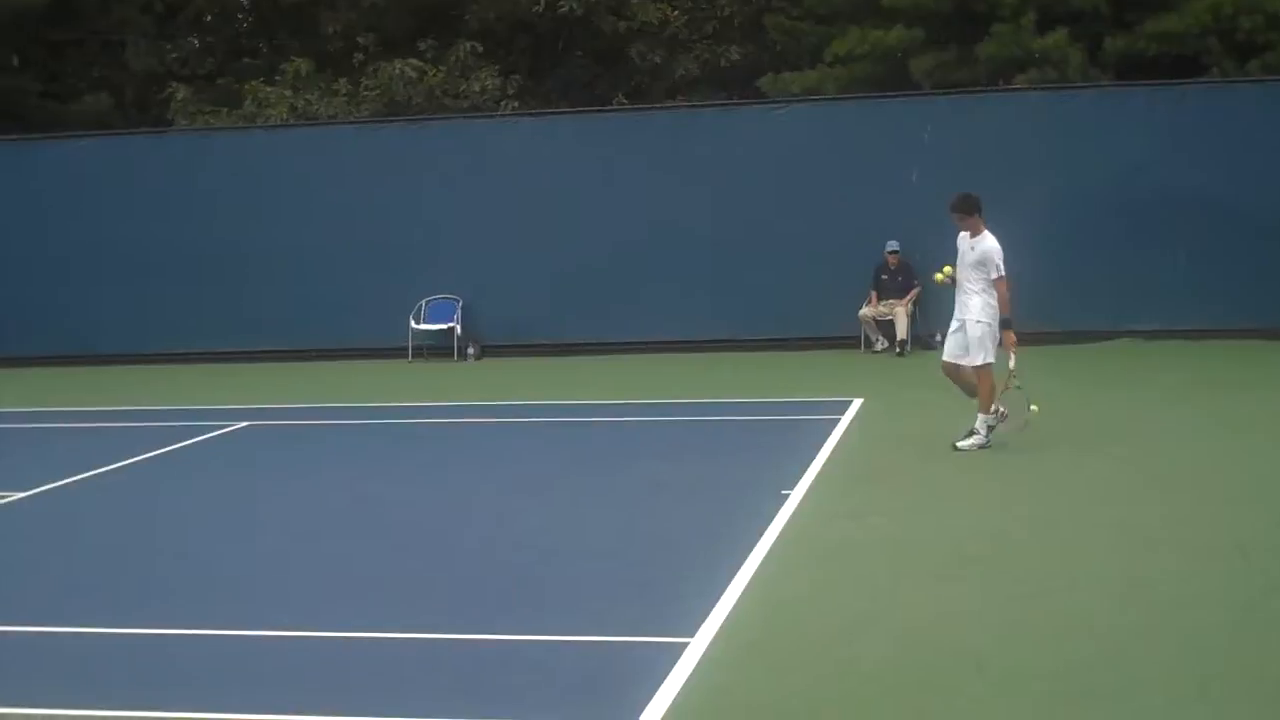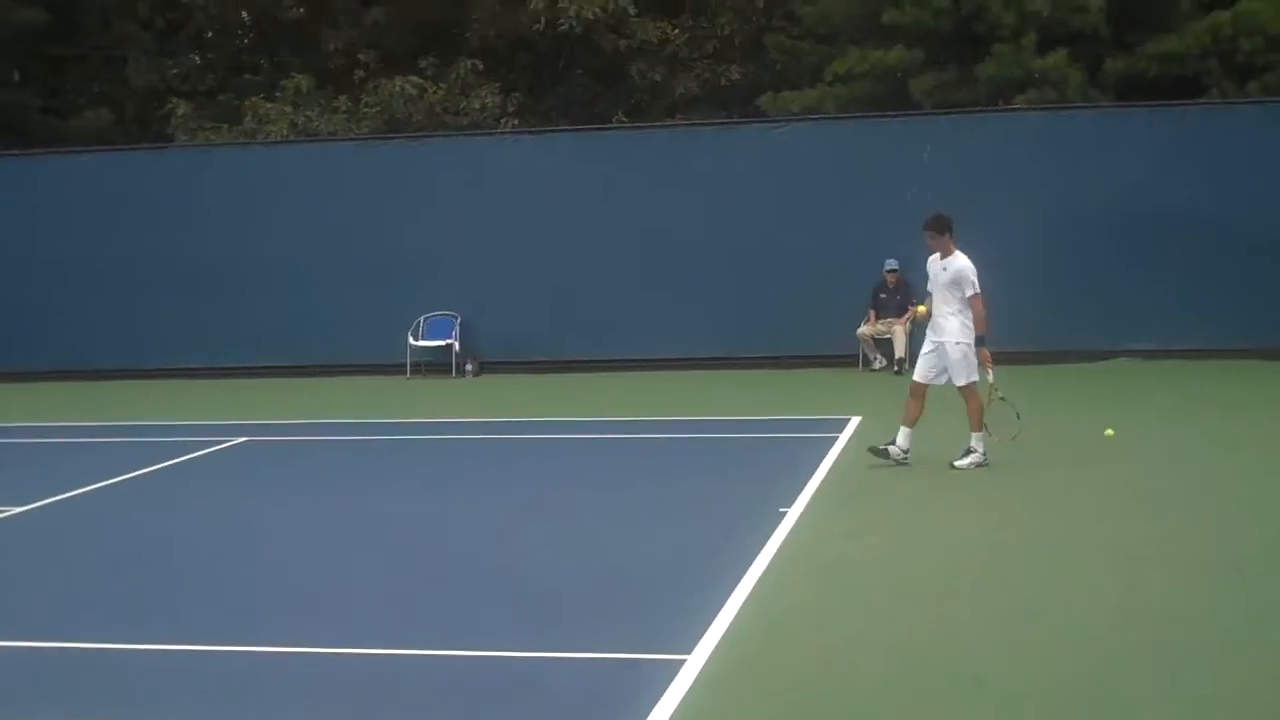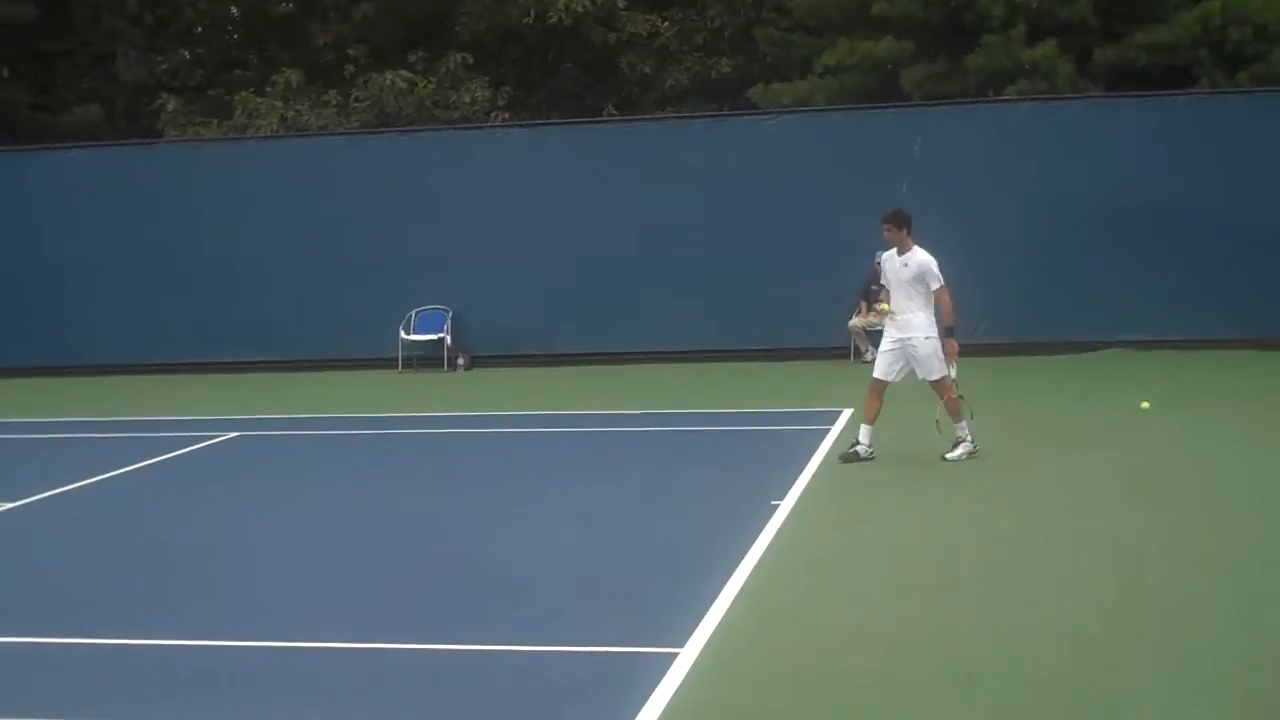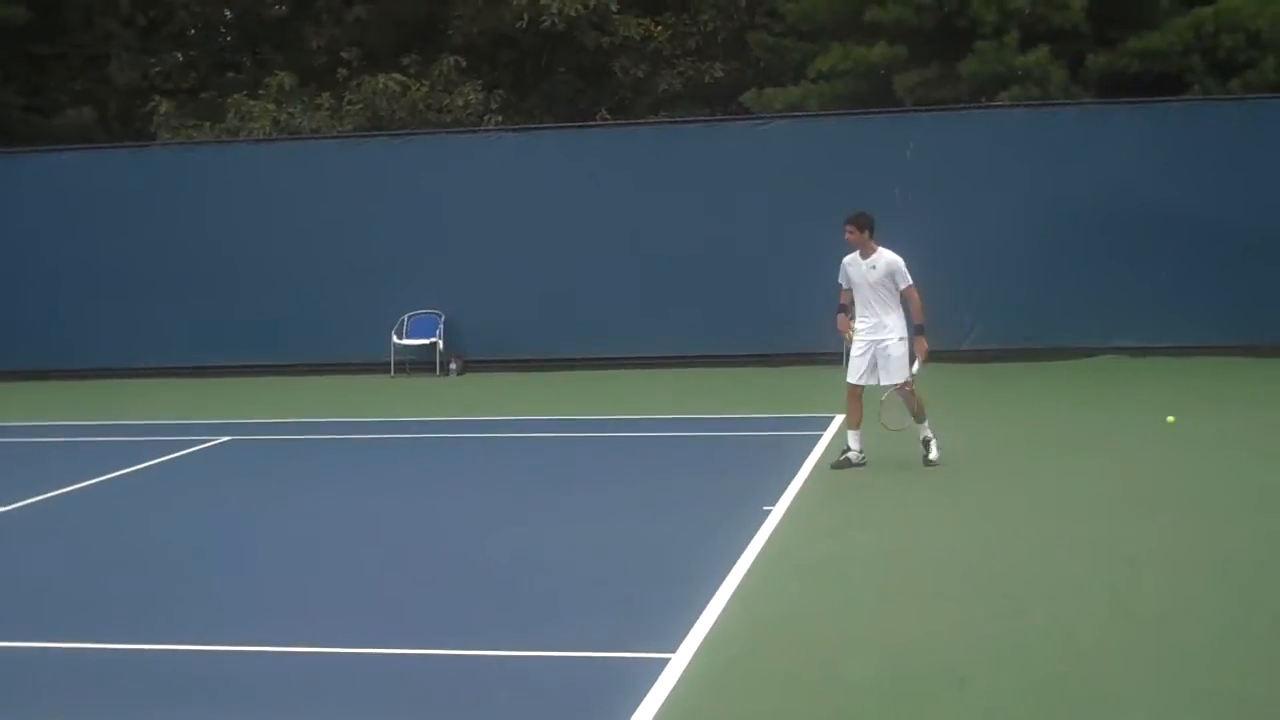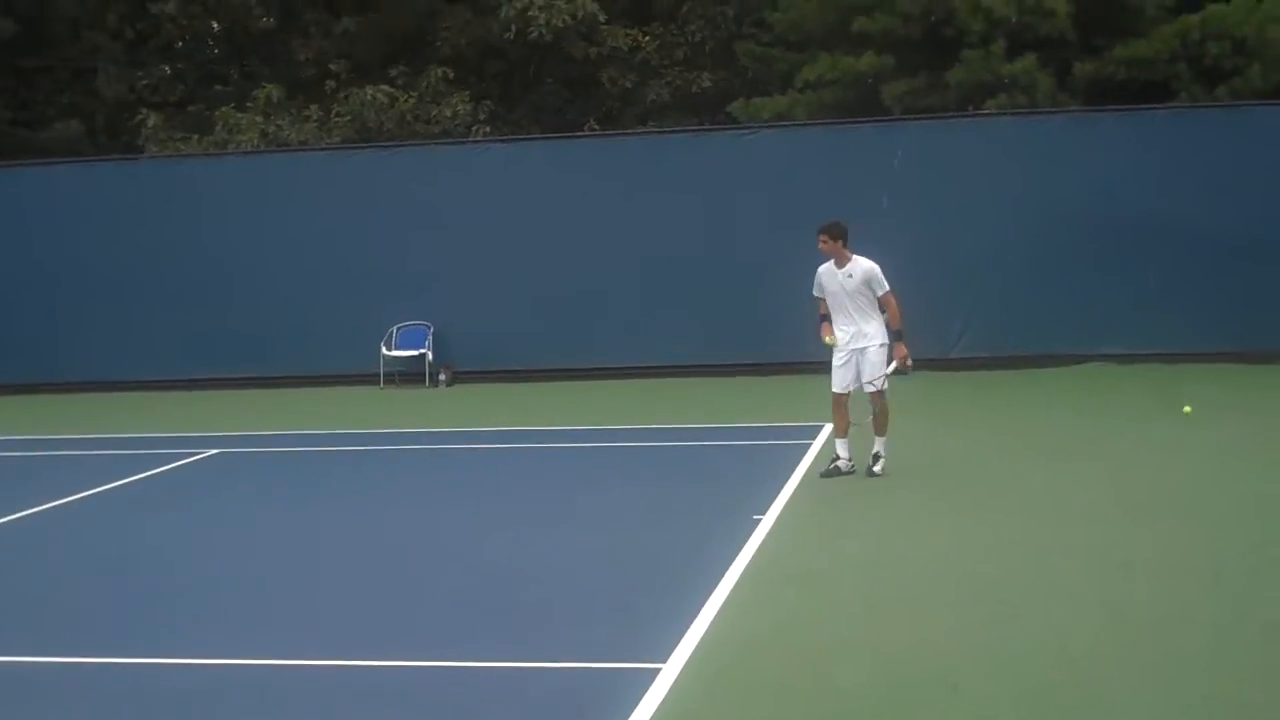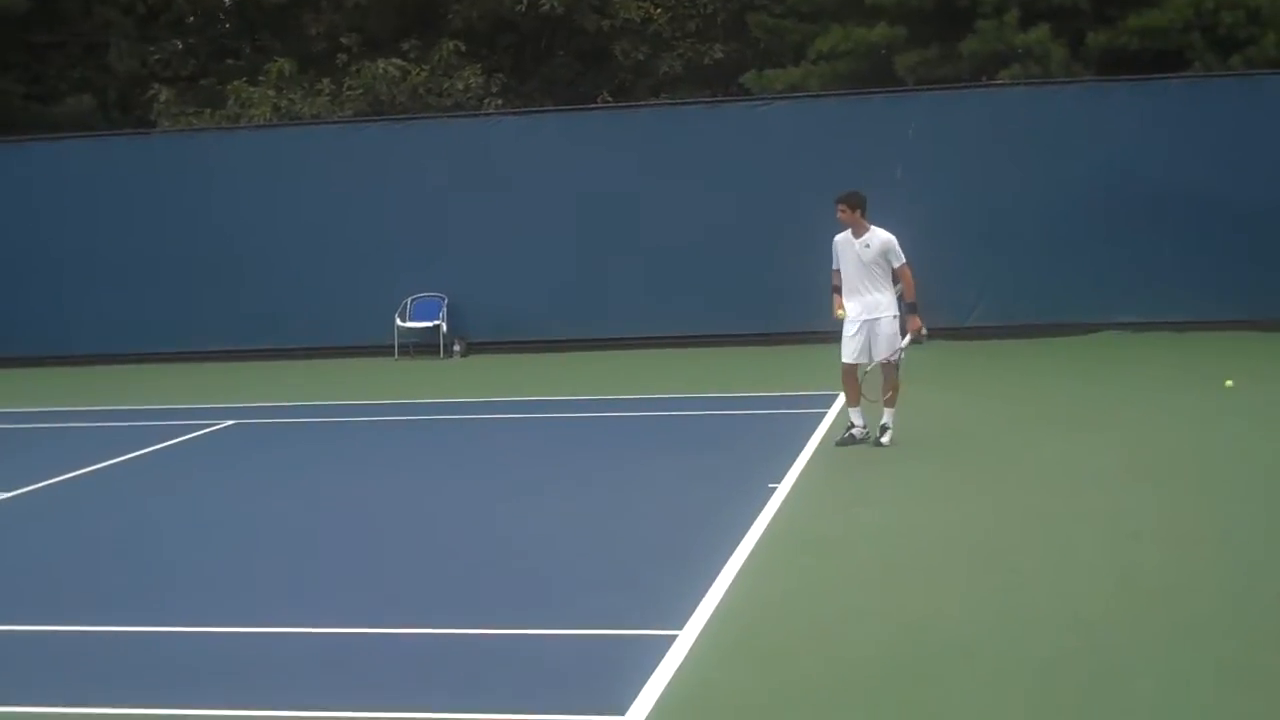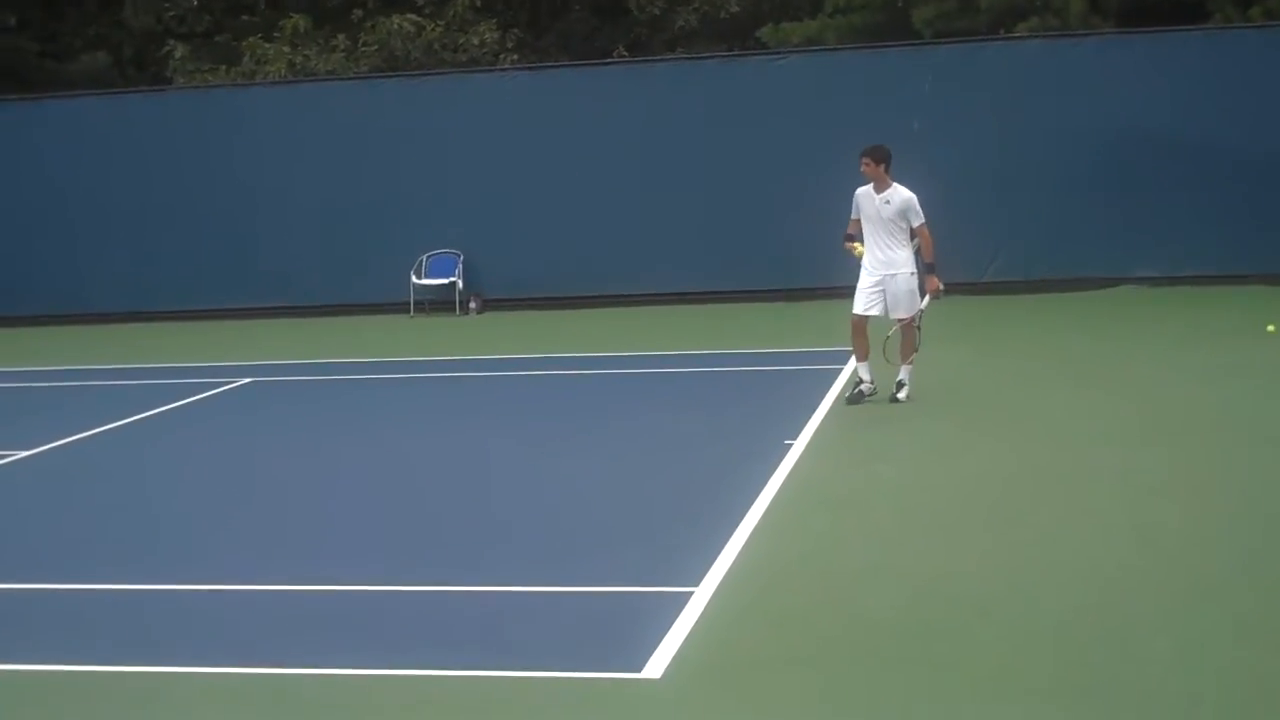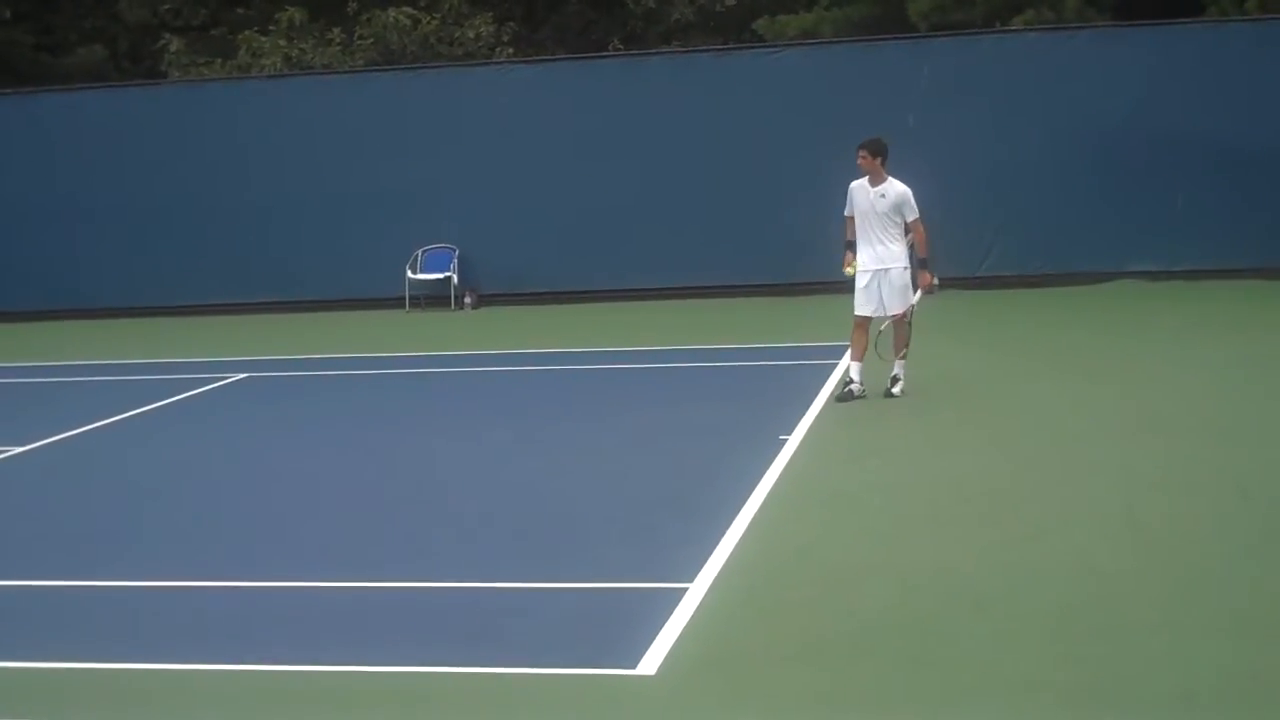
dt=0.2s
person 1, frame 1
left shoulder: (990, 246)
right shoulder: (962, 238)
left elbow: (1002, 289)
left wrist: (1006, 328)
right wrist: (949, 277)
left hip: (981, 317)
right hip: (961, 315)
left knee: (981, 370)
right knee: (949, 367)
left ankle: (980, 431)
right ankle: (993, 411)
person 1, frame 2
left shoulder: (963, 266)
right shoulder: (932, 262)
left elbow: (977, 307)
left wrist: (981, 345)
left hip: (957, 339)
right hip: (934, 338)
left knee: (968, 391)
right knee: (916, 389)
left ankle: (978, 450)
right ankle: (900, 447)
person 1, frame 3
left shoulder: (924, 260)
right shoulder: (887, 259)
left elbow: (943, 299)
left wrist: (949, 337)
right wrist: (883, 305)
left hip: (922, 335)
right hip: (894, 335)
left knee: (941, 385)
right knee: (876, 385)
left ankle: (966, 439)
right ankle: (864, 445)
person 1, frame 4
left shoulder: (891, 261)
right shoulder: (848, 263)
left elbow: (912, 297)
left wrist: (919, 335)
right wrist: (842, 313)
left hip: (892, 335)
right hip: (863, 337)
left knee: (904, 389)
right knee: (853, 390)
left ankle: (927, 437)
right ankle: (854, 450)
person 1, frame 5
left shoulder: (868, 268)
right shoulder: (823, 273)
left elbow: (890, 304)
left wrist: (898, 342)
right wrist: (825, 323)
left hip: (873, 341)
right hip: (843, 345)
left knee: (877, 397)
right knee: (838, 399)
left ankle: (879, 453)
right ankle: (843, 458)
person 1, frame 6
left shoulder: (885, 240)
right shoulder: (839, 242)
left elbow: (905, 276)
left wrist: (912, 313)
right wrist: (837, 296)
left hip: (884, 313)
right hip: (854, 315)
left knee: (888, 368)
right knee: (848, 370)
left ankle: (887, 425)
right ankle: (858, 426)
person 1, frame 7
left shoulder: (905, 197)
right shoulder: (860, 194)
left elbow: (923, 235)
left wrist: (930, 273)
right wrist: (850, 239)
left hip: (902, 271)
right hip: (871, 270)
left knee: (906, 324)
right knee: (857, 321)
left ankle: (903, 381)
right ankle: (865, 380)
person 1, frame 8
left shoulder: (901, 192)
right shoulder: (855, 188)
left elbow: (917, 230)
left wrist: (923, 268)
right wrist: (849, 249)
left hip: (895, 265)
right hip: (865, 266)
left knee: (899, 320)
right knee: (860, 322)
left ankle: (898, 376)
right ankle: (855, 381)
